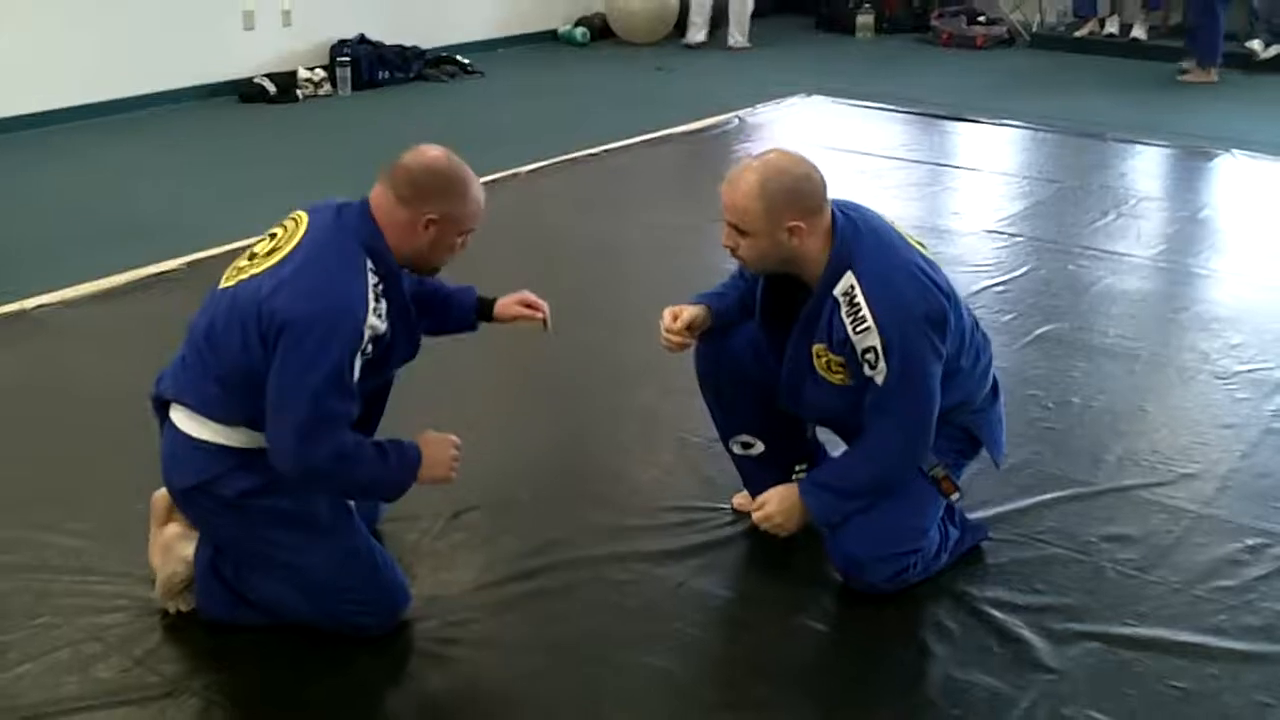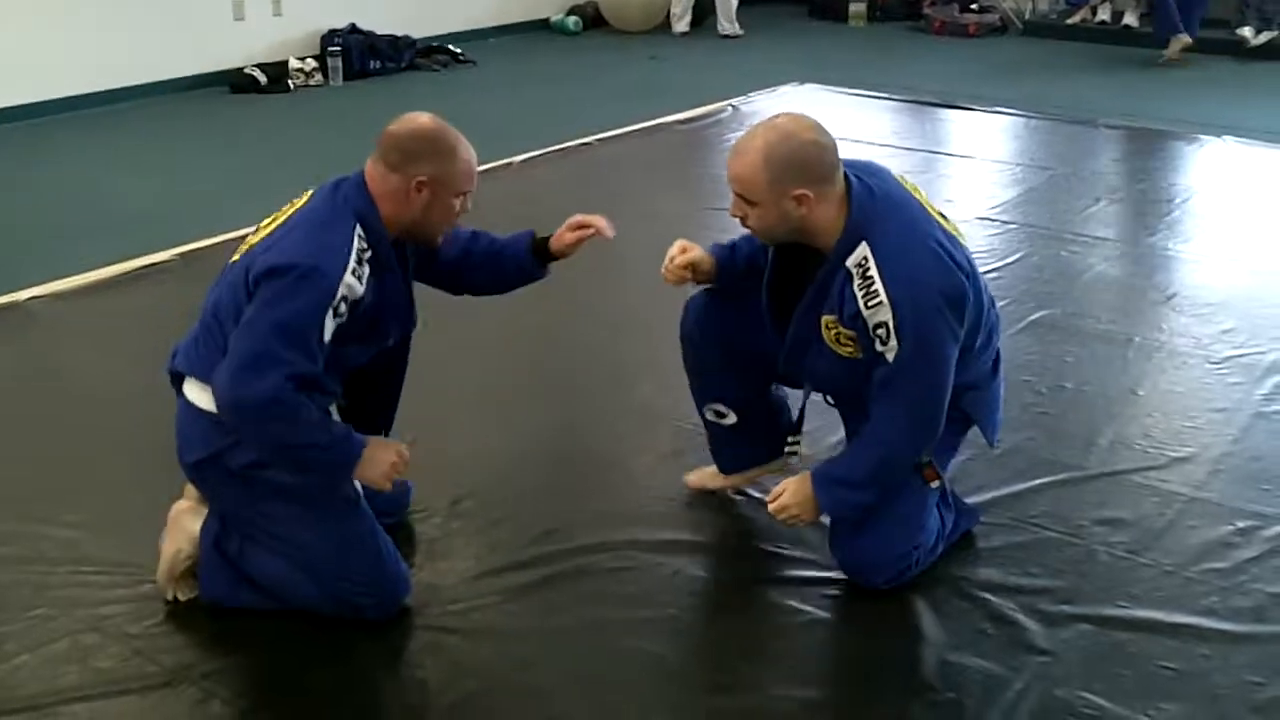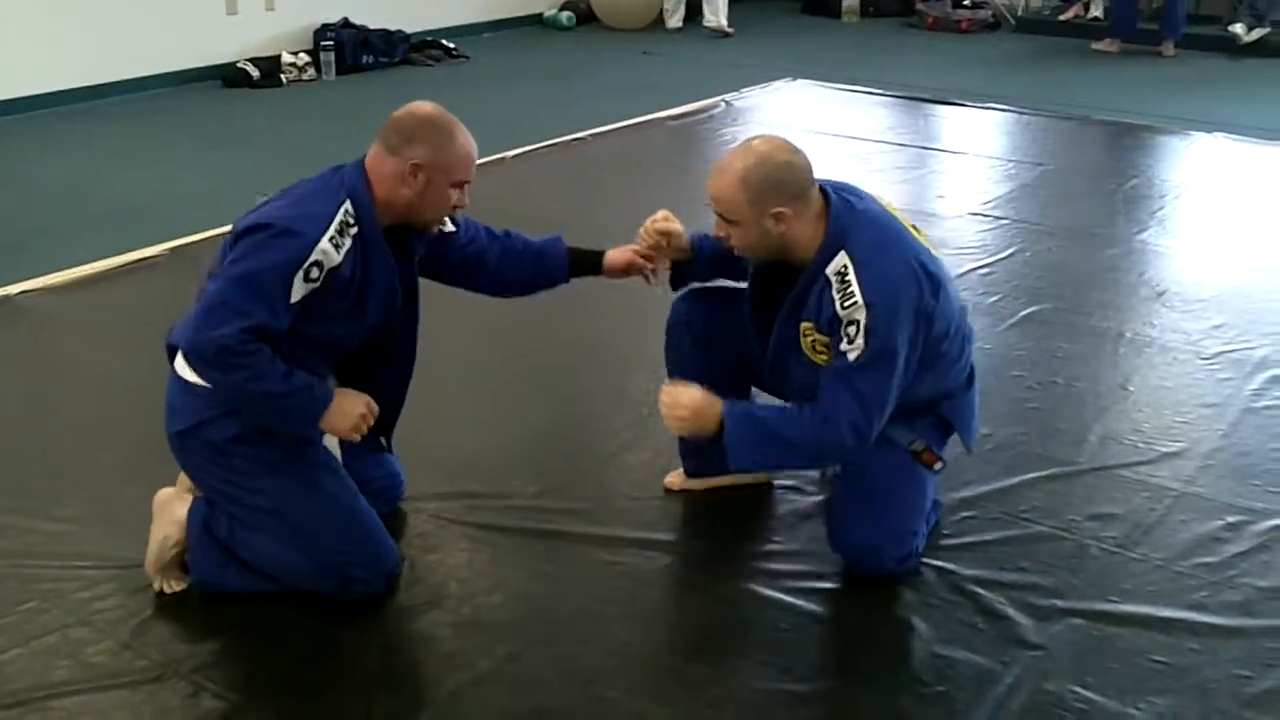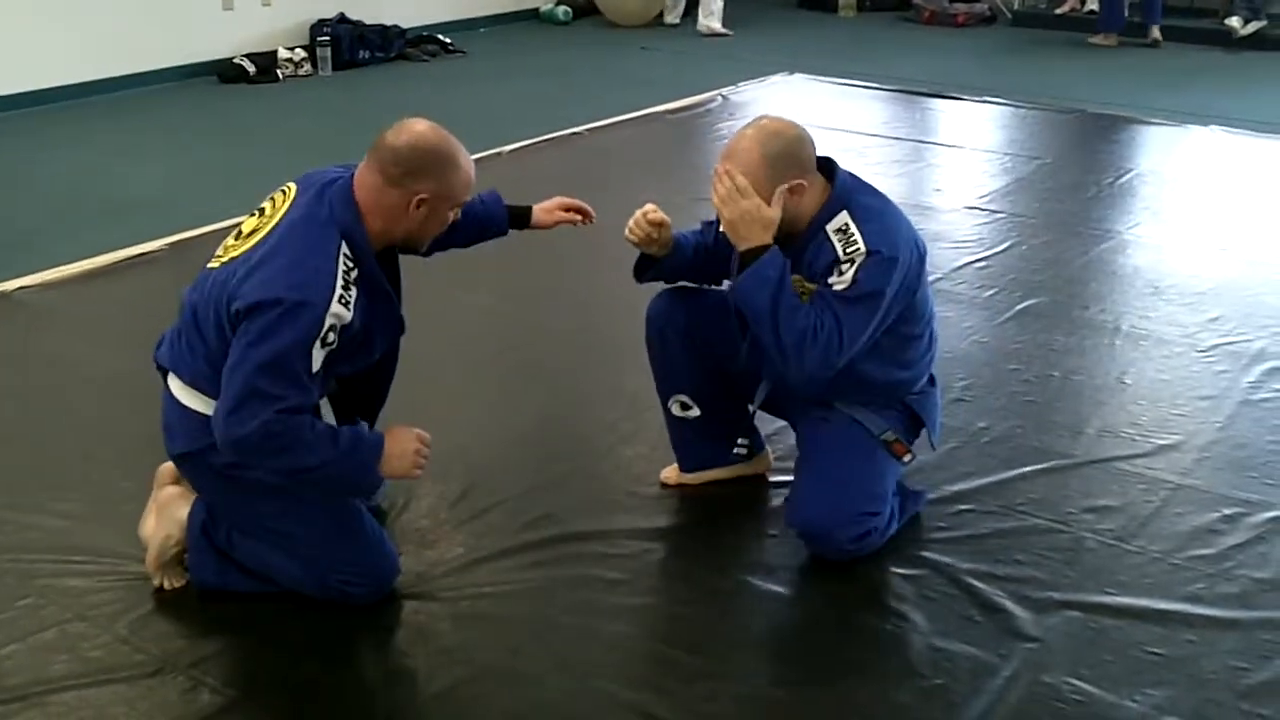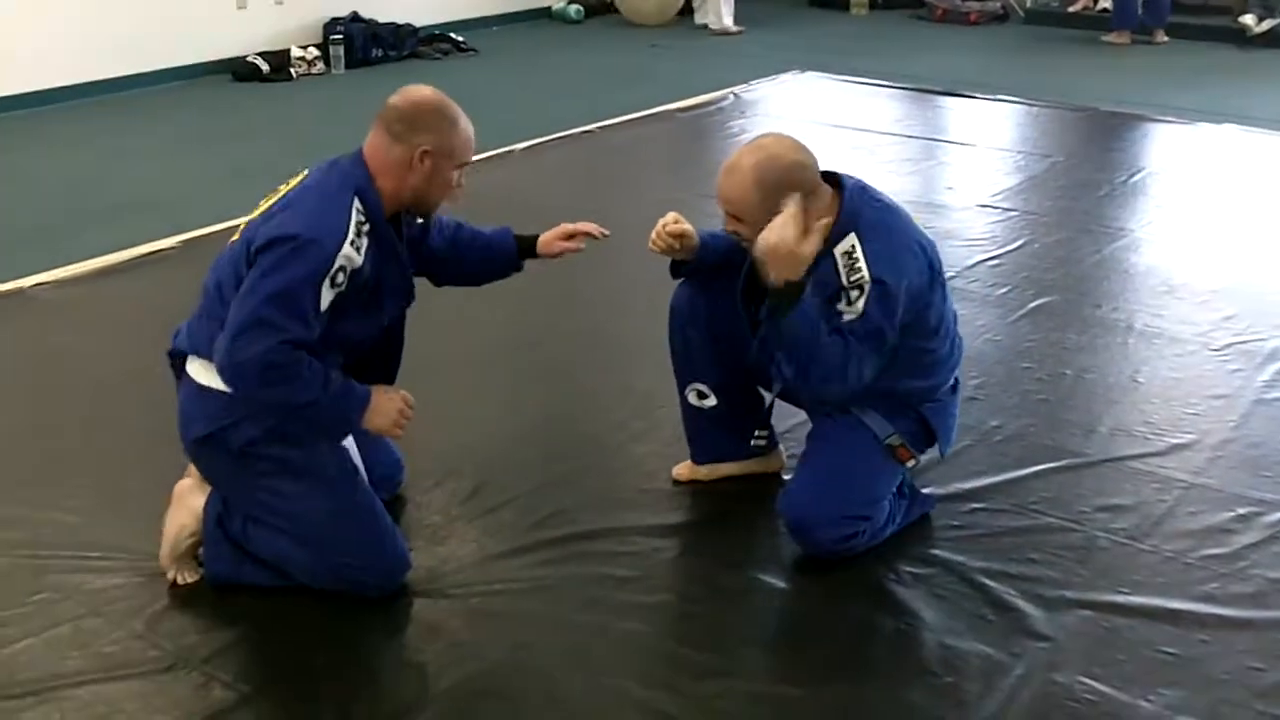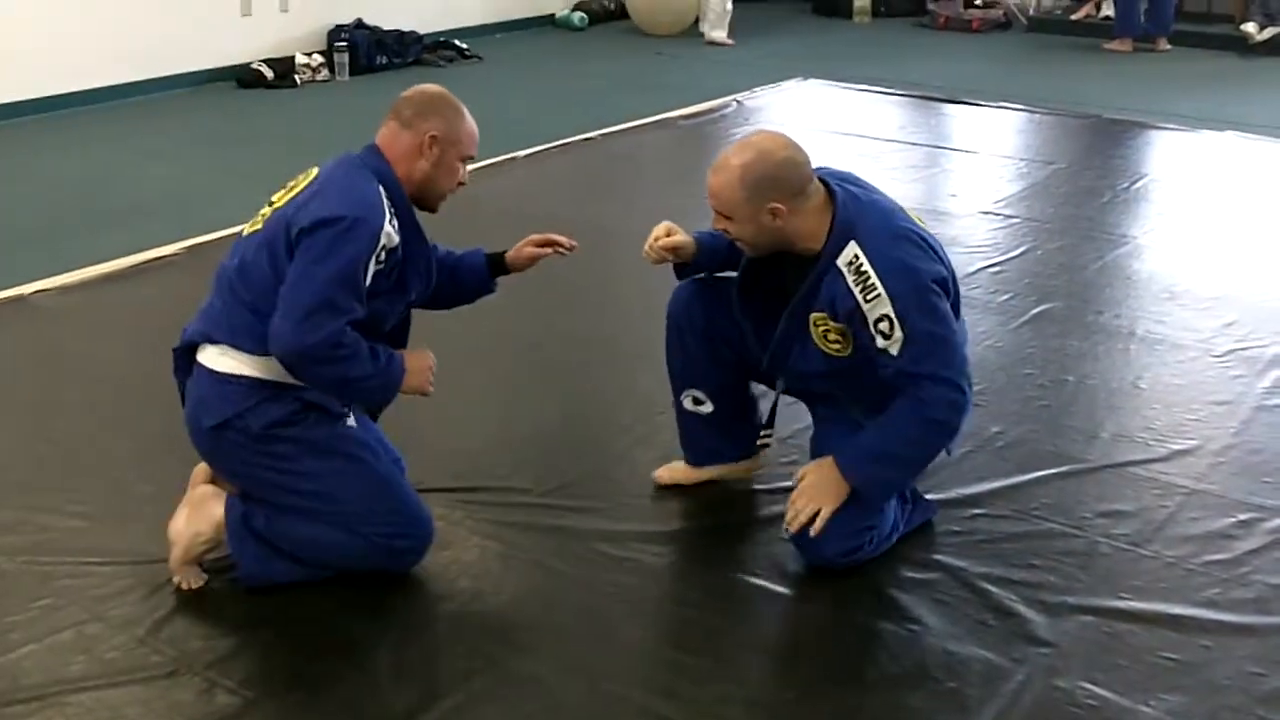
dt=0.4s
person 1, frame 1
left shoulder: (340, 223)
right shoulder: (335, 306)
left elbow: (400, 287)
right elbow: (310, 451)
left wrist: (485, 309)
right wrist: (412, 462)
left hip: (254, 426)
right hip: (228, 461)
left knee: (358, 513)
right knee: (374, 604)
left ankle: (194, 507)
right ankle: (199, 564)
person 1, frame 2
left shoulder: (370, 212)
right shoulder: (320, 266)
left elbow: (455, 260)
right elbow: (251, 400)
left wrist: (546, 249)
right wrist: (350, 455)
left hip: (295, 412)
right hip: (240, 434)
left knee: (386, 500)
right knee: (373, 591)
left ankle: (233, 503)
right ankle: (207, 542)
person 1, frame 3
left shoulder: (390, 211)
right shoulder: (304, 235)
left elbow: (477, 253)
right elbow: (215, 344)
left wrist: (594, 261)
right wrist: (319, 407)
left hip: (281, 393)
right hip: (226, 414)
left knee: (381, 489)
right knee: (364, 566)
left ankle: (229, 484)
right ankle: (195, 524)
person 1, frame 4
left shoulder: (338, 190)
right shoulder: (306, 290)
left elbow: (424, 226)
right elbow: (255, 427)
left wrist: (522, 215)
right wrist: (373, 452)
left hip: (256, 394)
right hip: (226, 428)
left knee: (360, 479)
right knee: (365, 575)
left ankle: (199, 480)
right ankle: (194, 524)
person 1, frame 5
left shoulder: (360, 191)
right shoulder: (322, 235)
left elbow: (432, 246)
right elbow: (252, 359)
left wrist: (531, 247)
right wrist: (357, 406)
left hip: (272, 399)
right hip: (240, 414)
left knee: (382, 475)
right knee: (376, 567)
left ankle: (229, 474)
right ankle: (209, 515)
person 1, frame 6
left shoulder: (356, 181)
right shoulder: (358, 215)
left elbow: (413, 272)
right elbow: (307, 340)
left wrist: (501, 263)
right wrist: (394, 373)
left hip: (248, 385)
right hip: (251, 404)
left knee: (384, 478)
right knee: (402, 535)
left ankle: (234, 474)
right ankle: (226, 519)
person 2, frame 1
left shoulder: (891, 303)
right shoulder: (814, 229)
left elbow: (898, 441)
right elbow: (754, 285)
left wrist: (810, 500)
right wrist: (705, 313)
left hip: (928, 423)
left knee: (864, 559)
right knee: (721, 351)
left ankle: (948, 528)
right ankle: (790, 475)
person 2, frame 2
left shoulder: (908, 278)
right shoulder: (836, 183)
left elbow: (906, 420)
right elbow: (775, 248)
left wrist: (824, 492)
right wrist: (716, 263)
left hip: (926, 396)
left knee: (873, 560)
right knee: (709, 318)
left ankle: (937, 510)
right ankle: (756, 454)
person 2, frame 3
left shoulder: (880, 286)
right shoulder: (806, 206)
left elbow: (845, 428)
right elbow: (745, 256)
left wrist: (722, 420)
right wrist: (686, 251)
left hip: (901, 405)
left knee: (872, 549)
right knee: (694, 320)
left ankle: (898, 490)
right ankle: (723, 464)
person 2, frame 4
left shoulder: (877, 243)
right shoulder: (761, 198)
left elbow: (808, 358)
right elbow: (714, 253)
left wrist: (756, 251)
right wrist: (666, 245)
left hip: (865, 399)
left knee: (825, 526)
right knee: (673, 313)
left ankle: (884, 493)
right ankle: (729, 454)
person 2, frame 5
left shoulder: (884, 262)
right shoulder: (809, 198)
left elbow: (826, 379)
right elbow: (747, 252)
left wrist: (787, 283)
right wrist: (695, 248)
left hip: (888, 402)
left knee: (816, 525)
right knee: (696, 303)
left ankle: (899, 497)
right ankle: (743, 449)
person 2, frame 6
left shoulder: (892, 273)
right shoulder: (806, 192)
left elbow: (940, 398)
right elbow: (744, 246)
left wrist: (847, 470)
right wrist: (693, 249)
left hip: (880, 405)
left knee: (827, 541)
right knee: (694, 307)
left ankle: (895, 498)
right ankle: (723, 451)
